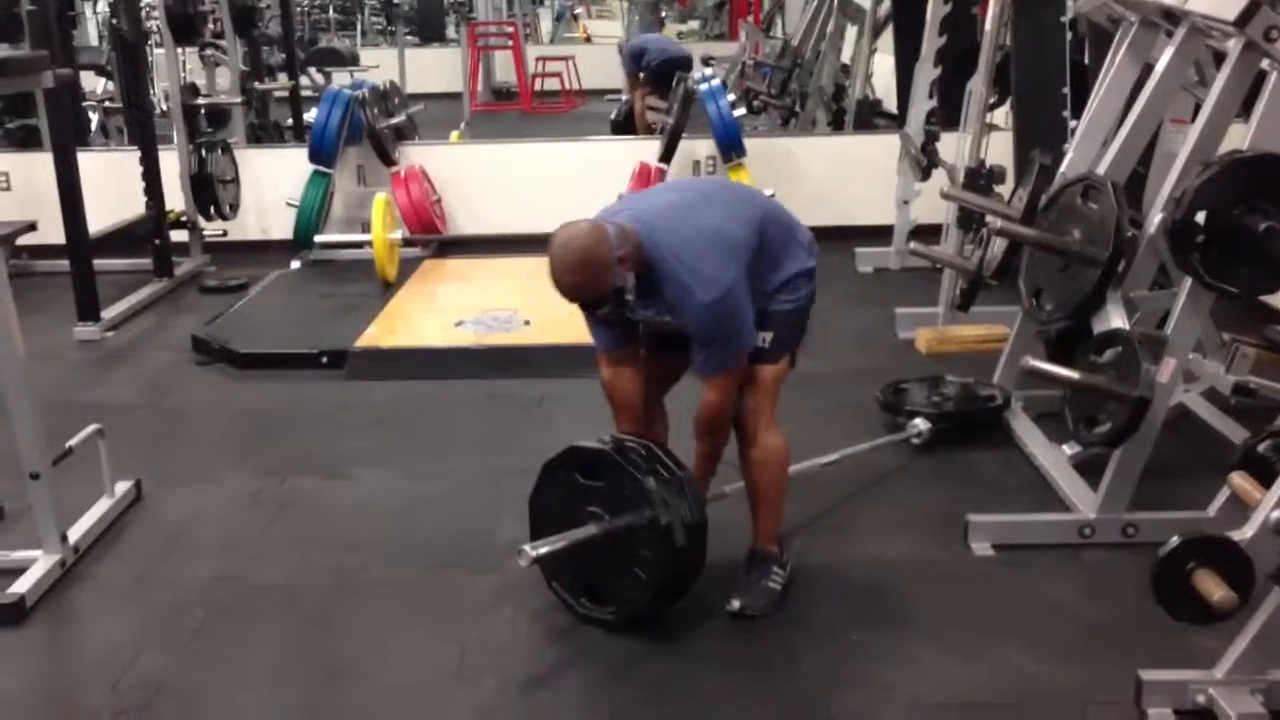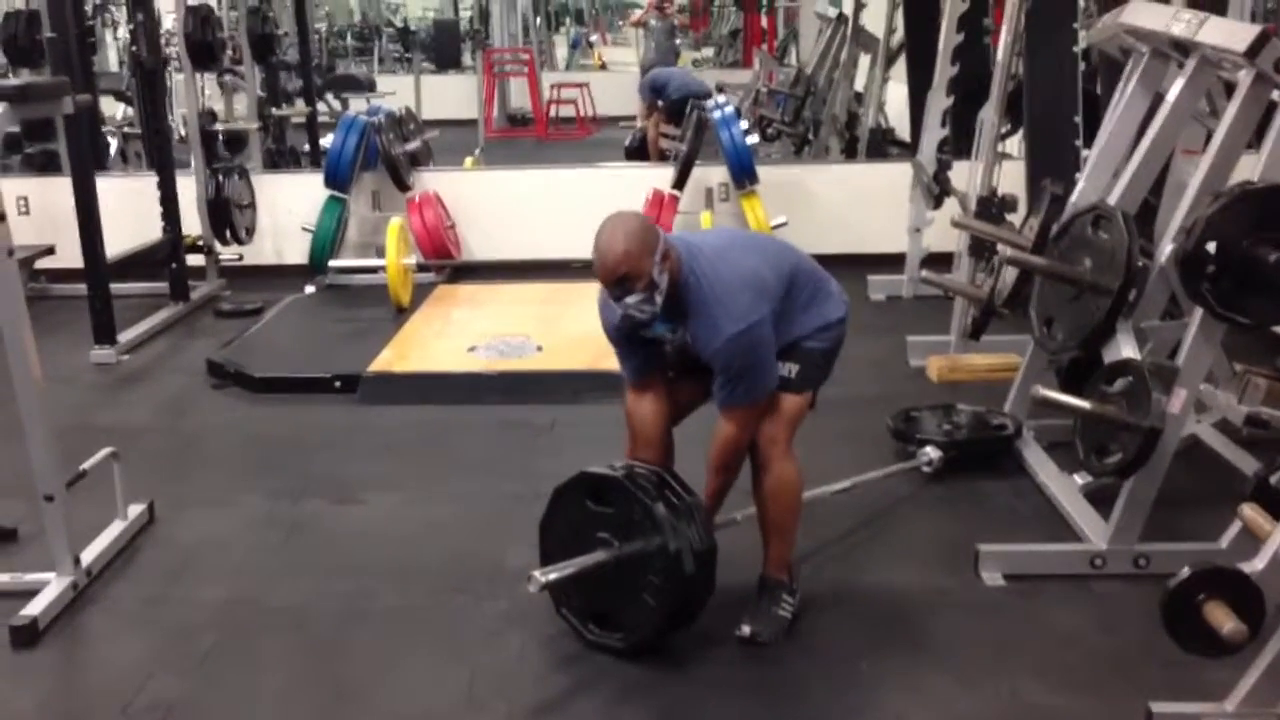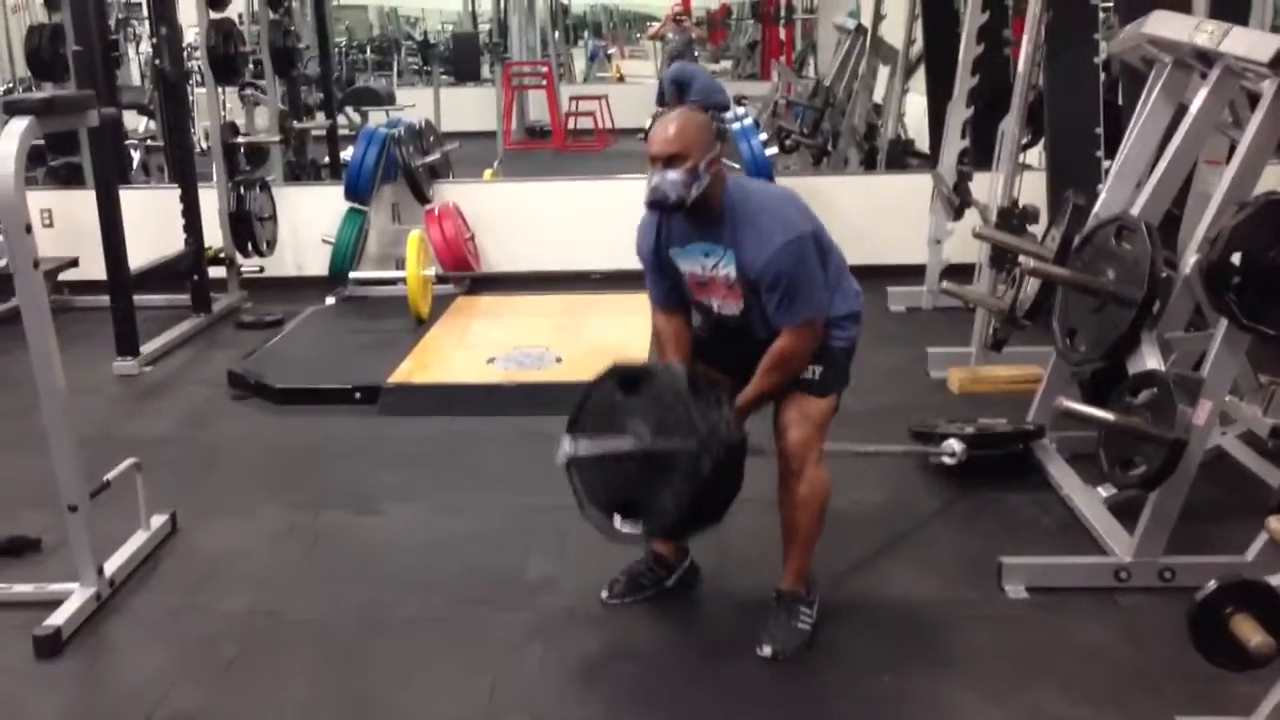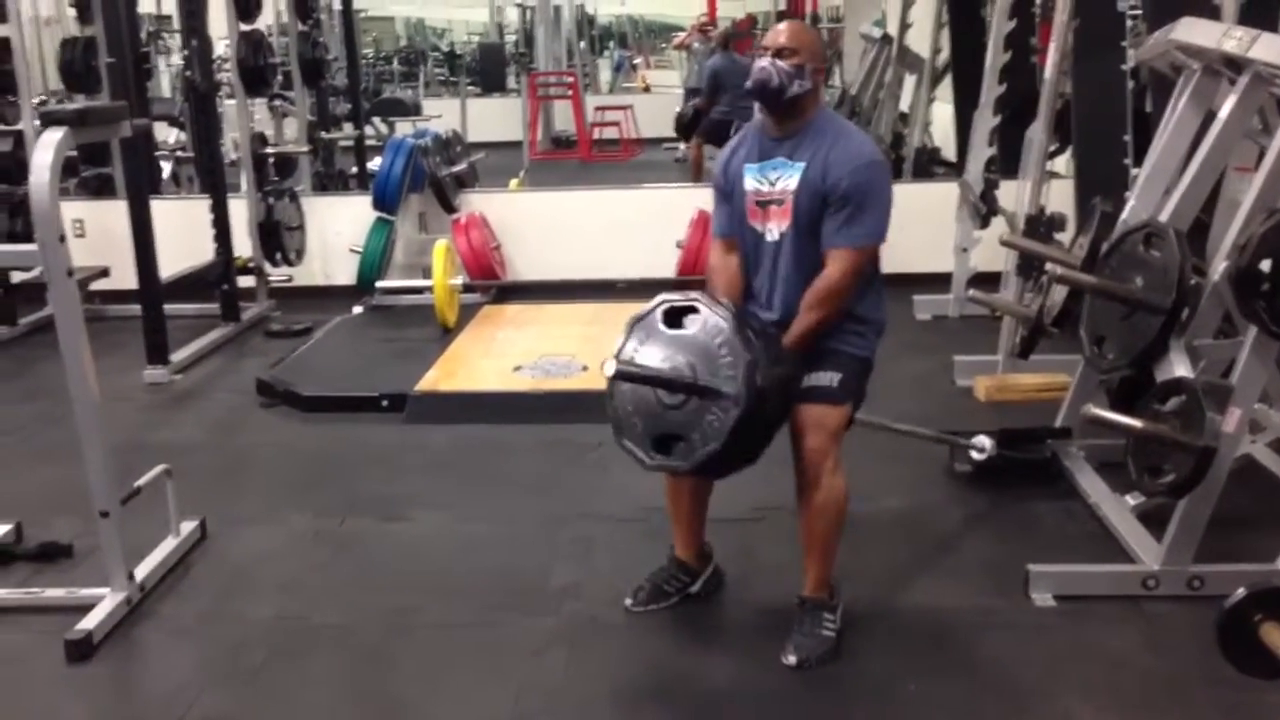
dt=1s
person 1, frame 1
left shoulder: (703, 283)
right shoulder: (598, 261)
left elbow: (720, 394)
right elbow: (619, 368)
left wrist: (697, 485)
left hip: (777, 276)
left knee: (752, 413)
right knee: (642, 391)
left ankle: (769, 555)
person 1, frame 2
left shoulder: (731, 314)
right shoulder: (620, 304)
left elbow: (737, 427)
right elbow: (645, 395)
left wrist: (702, 514)
left hip: (808, 323)
left knee: (768, 441)
right knee: (647, 422)
left ankle: (779, 582)
person 1, frame 3
left shoulder: (776, 230)
right shoulder: (658, 226)
left elbow: (799, 338)
right elbow: (671, 317)
left wrist: (735, 412)
left hip: (819, 328)
right hip: (730, 326)
left knee: (797, 444)
left ankle: (796, 593)
right ankle: (667, 558)
person 1, frame 4
left shoulder: (853, 158)
right shoulder: (737, 153)
left elbow: (843, 273)
right elbow: (726, 250)
left wrist: (785, 350)
left hip: (832, 330)
right hip: (754, 322)
left knee: (815, 450)
left ankle: (819, 600)
right ankle: (691, 565)
